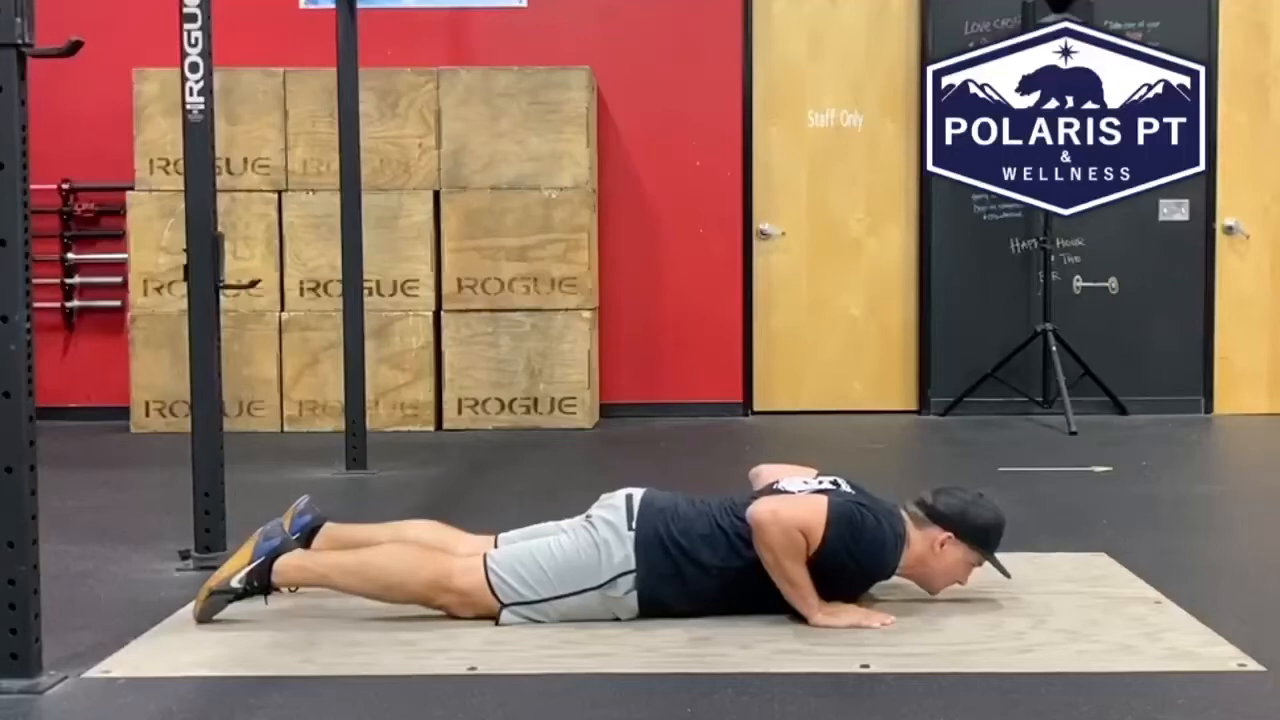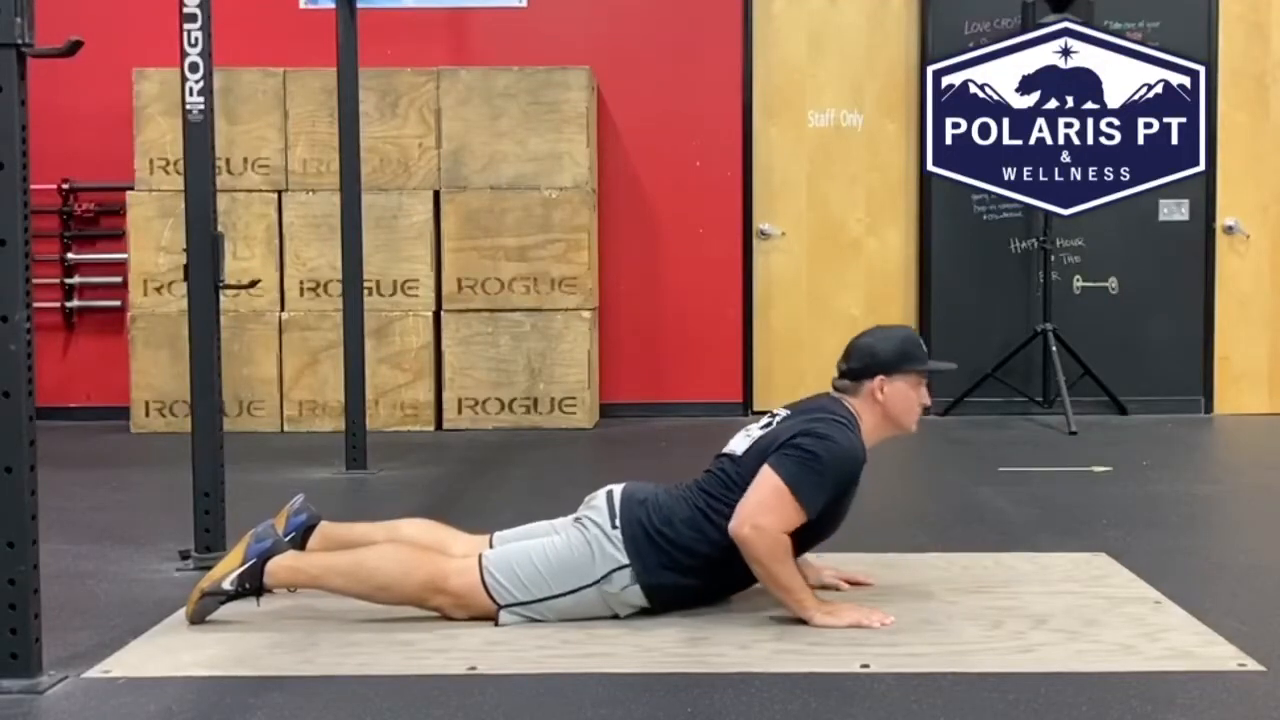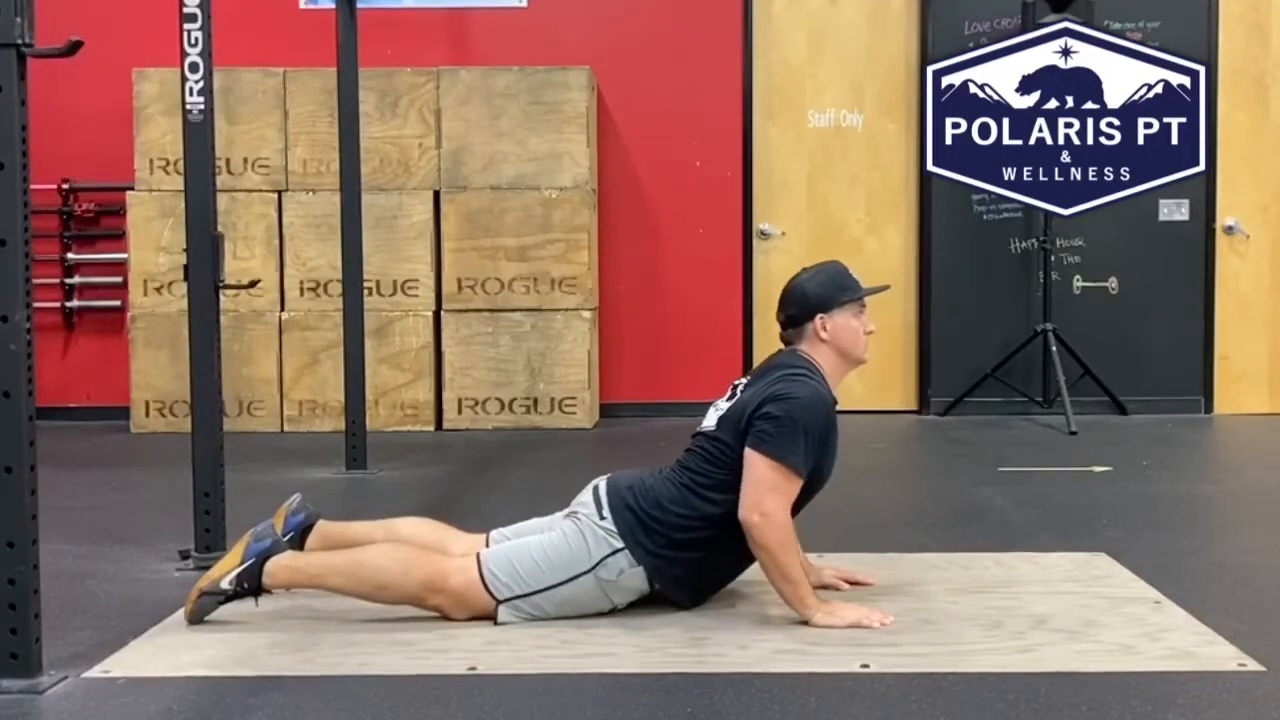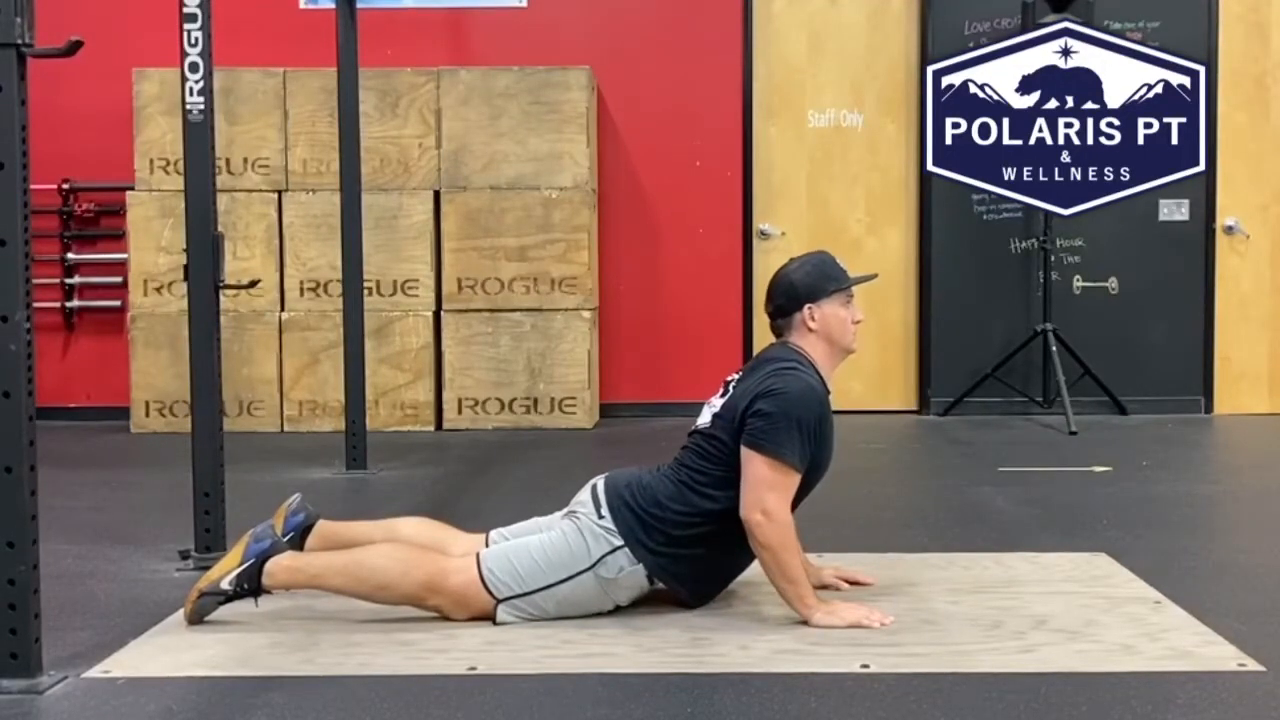
dt=1s
person 1, frame 1
left shoulder: (861, 512)
right shoulder: (874, 541)
left elbow: (766, 475)
right elbow: (773, 520)
right wrist: (817, 607)
left hip: (642, 526)
right hip: (634, 563)
left knee: (467, 550)
right knee: (460, 586)
left ankle: (314, 534)
right ankle: (279, 568)
person 1, frame 2
left shoulder: (813, 417)
right shoulder: (836, 445)
right elbow: (750, 528)
left wrist: (804, 566)
right wrist: (814, 609)
left hip: (628, 521)
right hip: (626, 559)
left knee: (462, 552)
right knee: (452, 588)
left ankle: (309, 533)
right ankle: (274, 568)
person 1, frame 3
left shoulder: (784, 379)
right shoulder: (802, 399)
left elbow: (758, 503)
right elbow: (759, 514)
left wrist: (805, 569)
right wrist: (813, 606)
left hip: (626, 515)
right hip: (626, 546)
left knee: (461, 550)
right knee: (451, 587)
left ankle: (307, 533)
right ankle: (268, 567)
person 1, frame 4
left shoulder: (778, 373)
right shoulder: (794, 392)
left elbow: (759, 502)
right elbow: (762, 513)
left wrist: (804, 568)
right wrist: (812, 608)
left hip: (626, 514)
right hip: (627, 545)
left knee: (462, 549)
right knee: (454, 587)
left ankle: (309, 532)
right ankle: (271, 567)
